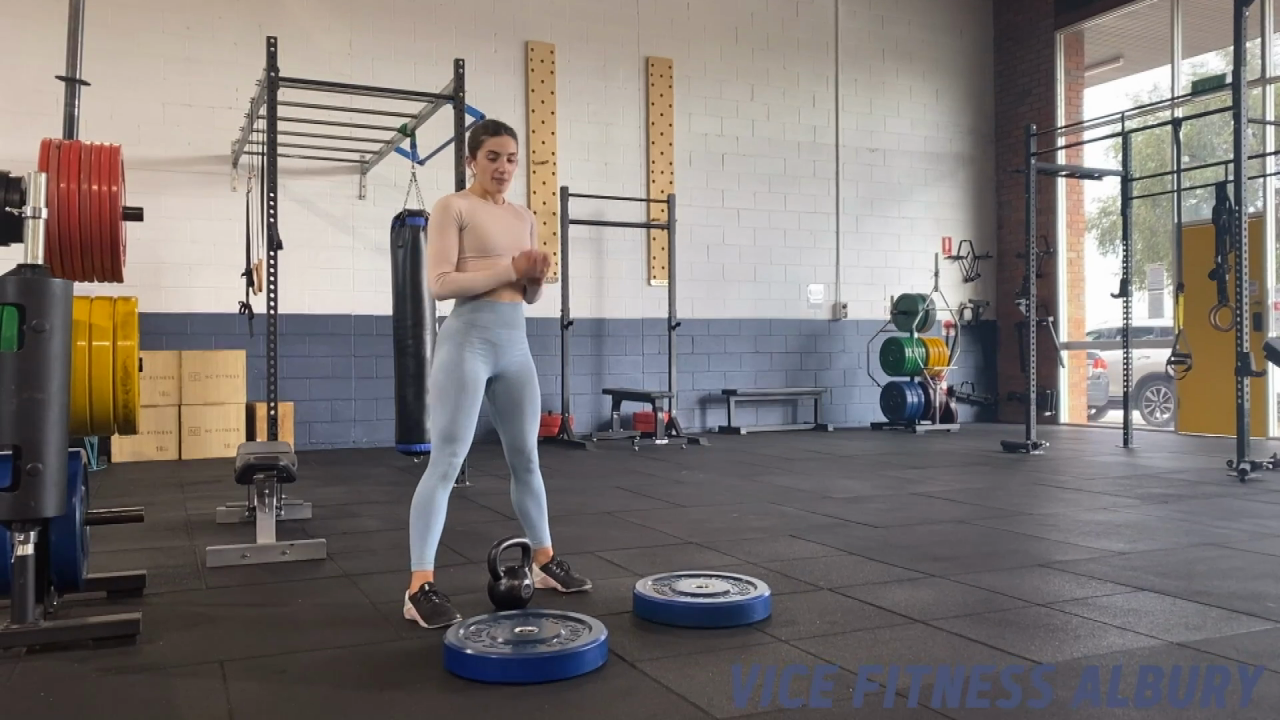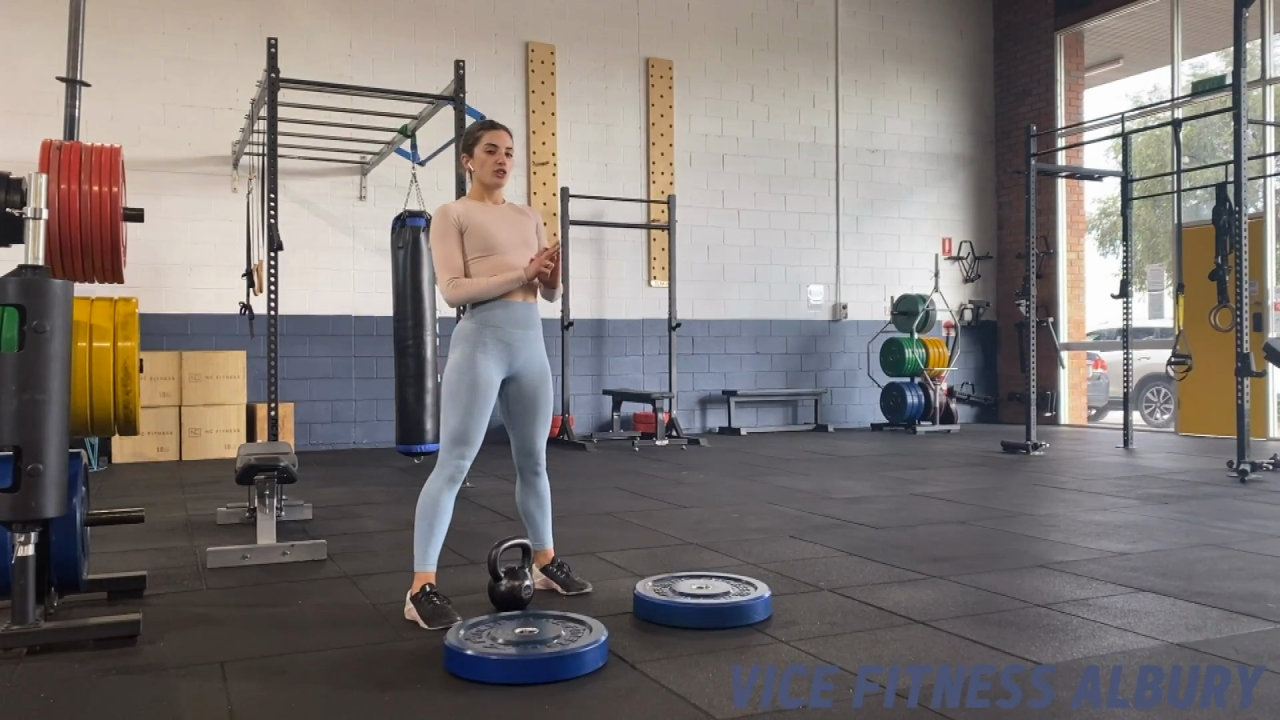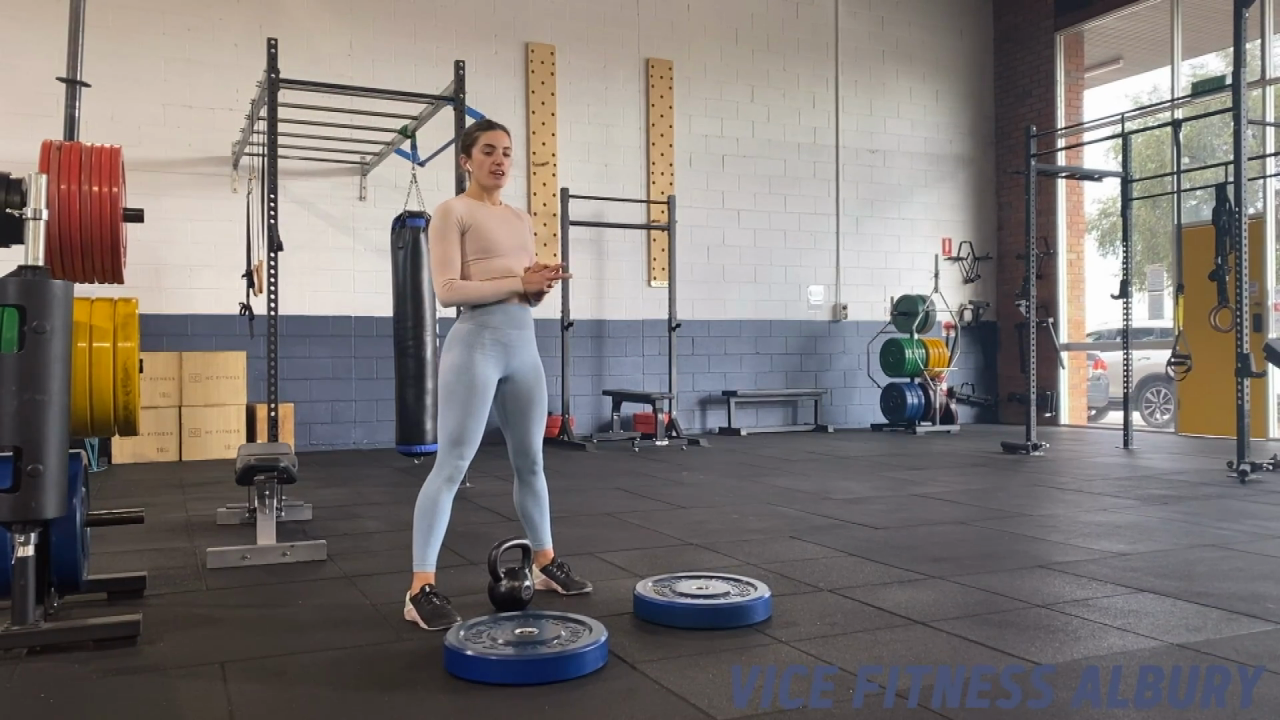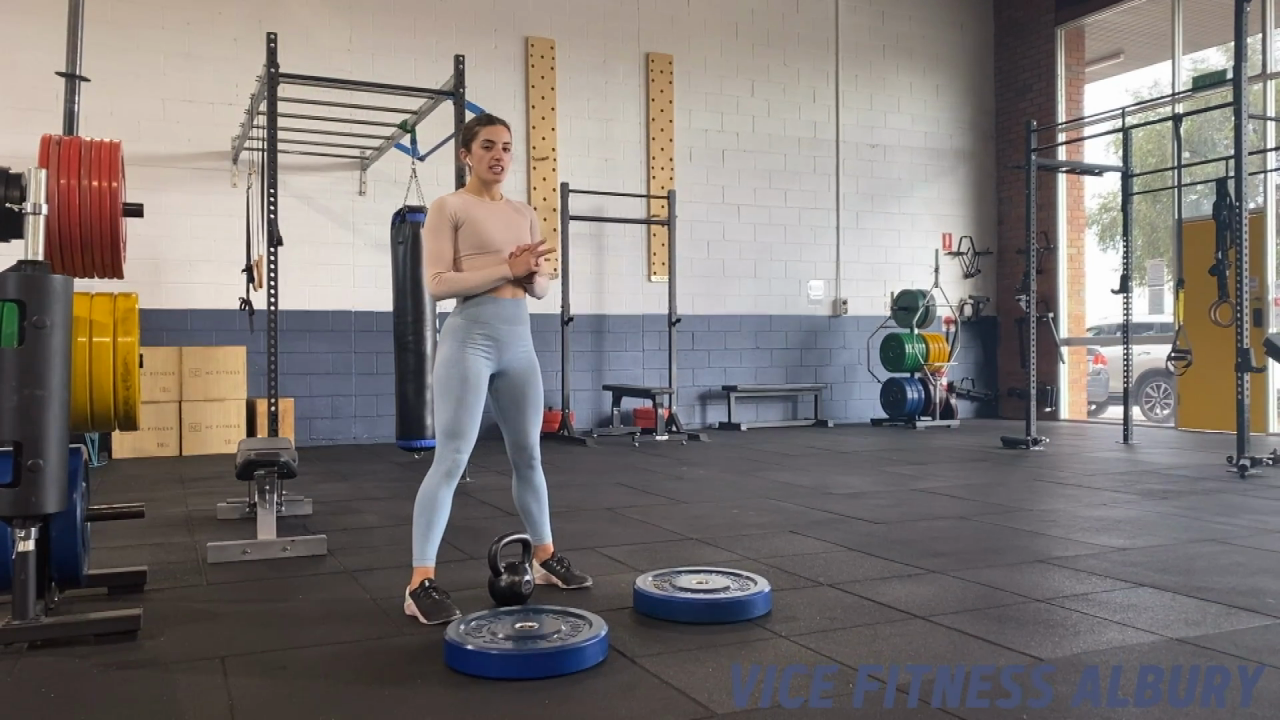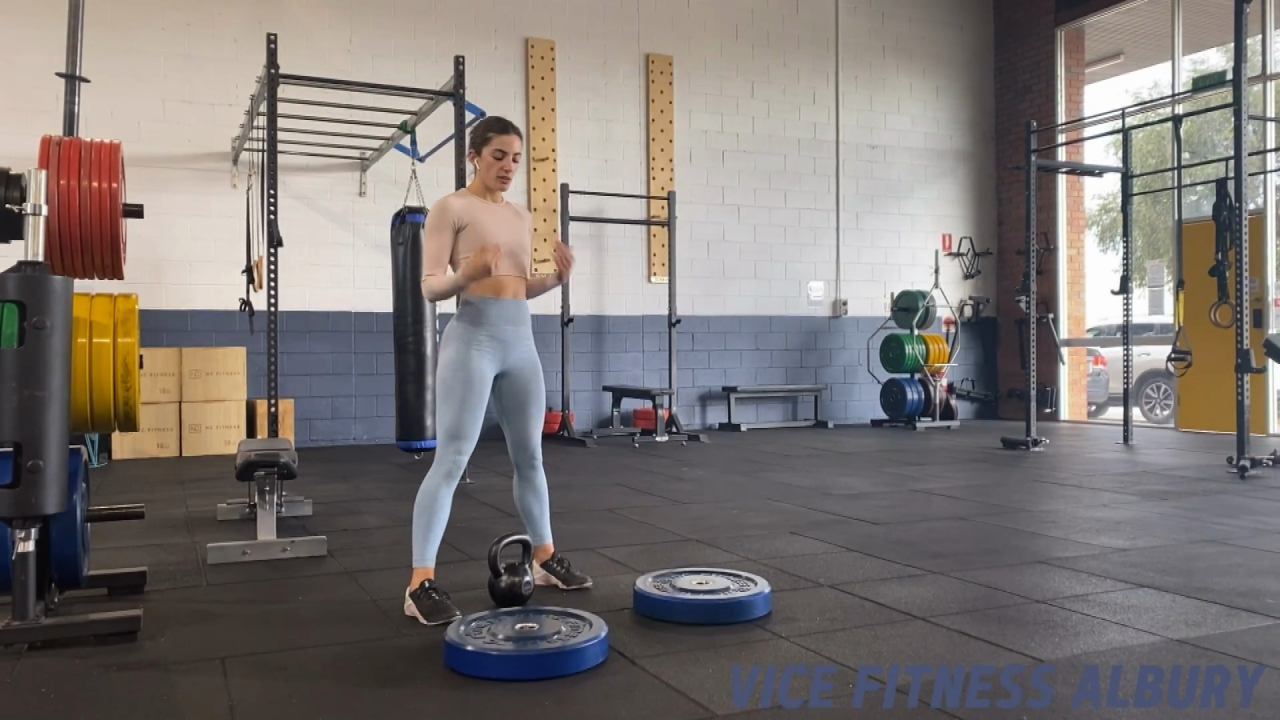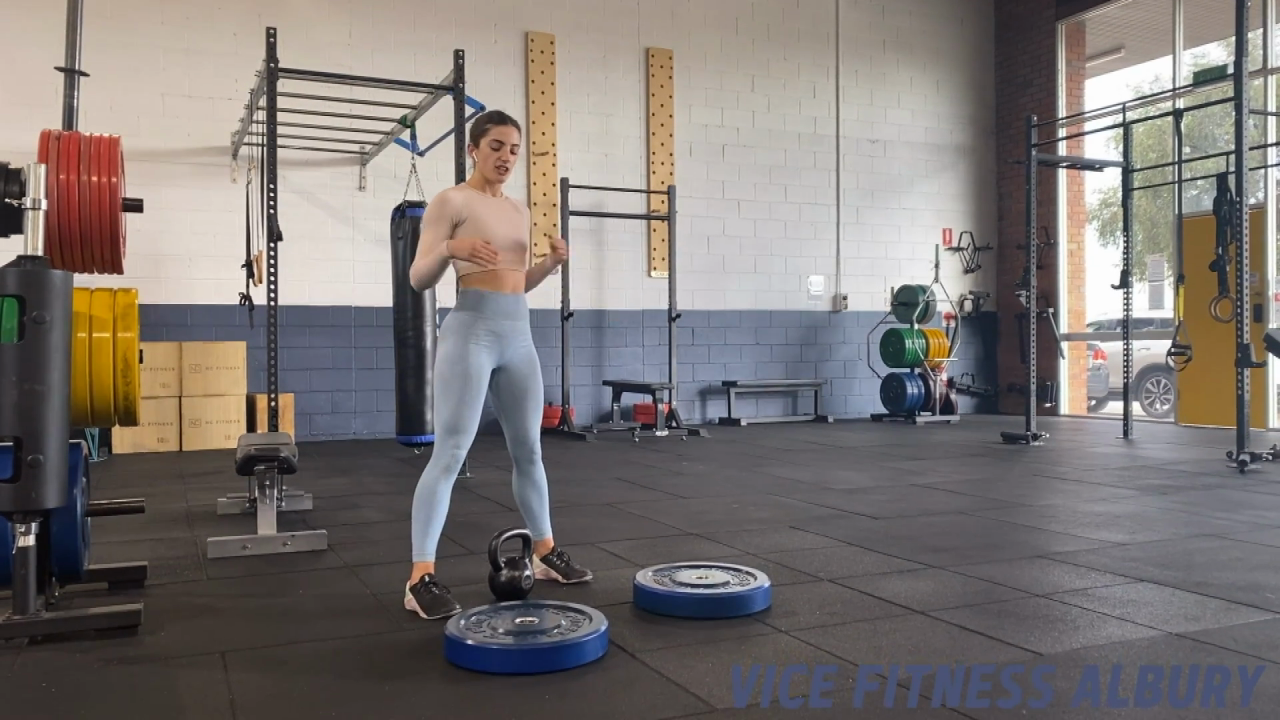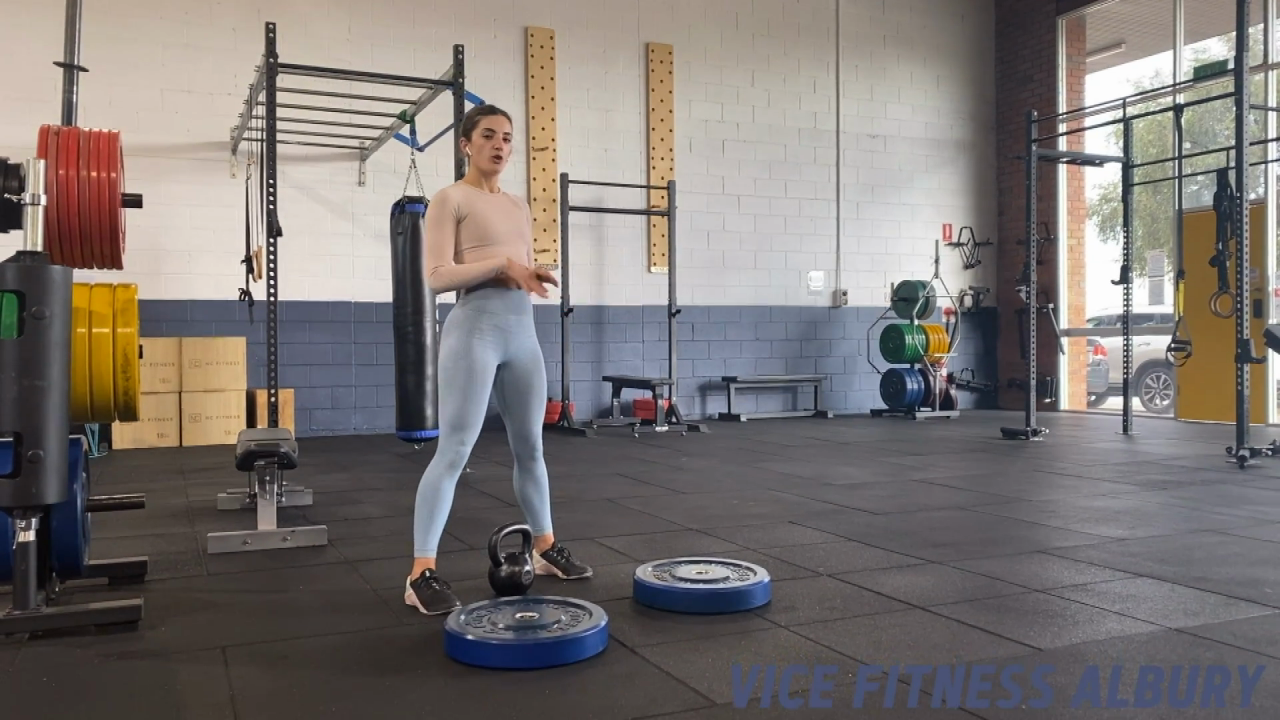
dt=0.7s
person 1, frame 1
left shoulder: (524, 217)
right shoulder: (452, 207)
right elbow: (440, 284)
left wrist: (535, 276)
right wrist: (507, 268)
left hip: (515, 341)
right hip: (468, 338)
left knee: (525, 458)
right knee: (446, 462)
left ankle: (545, 561)
right ankle: (420, 587)
person 1, frame 2
left shoulder: (528, 217)
right shoulder: (452, 214)
left elbow: (552, 293)
right elbow: (453, 291)
left wrist: (550, 273)
right wrist: (523, 271)
left hip: (530, 341)
right hip: (481, 340)
left knee: (533, 461)
right knee: (454, 464)
left ankle: (545, 561)
right ankle: (422, 587)
person 1, frame 3
left shoulder: (520, 219)
right shoulder: (453, 211)
right elbow: (447, 290)
left wrist: (539, 285)
right wrist: (518, 282)
left hip: (523, 344)
right hip: (476, 342)
left knee: (530, 461)
right knee: (453, 464)
left ankle: (545, 561)
right ankle: (421, 587)
person 1, frame 4
left shoulder: (524, 213)
right shoulder: (448, 207)
left elbow: (542, 285)
right elbow: (437, 283)
left wrist: (529, 275)
right wrist: (505, 269)
left hip: (518, 338)
right hip: (469, 337)
left knee: (527, 456)
right knee: (451, 459)
left ankle: (545, 556)
right ankle: (421, 582)
person 1, frame 5
left shoulder: (521, 215)
right shoulder: (451, 207)
right elbow: (431, 282)
left wrist: (556, 276)
right wrist: (466, 272)
left hip: (519, 339)
right hip: (472, 339)
left knee: (529, 456)
right knee: (452, 460)
left ankle: (545, 558)
right ankle: (421, 582)
person 1, frame 6
left shoulder: (519, 210)
right shoulder: (450, 201)
right elbow: (418, 278)
left wrist: (553, 261)
right wrist: (450, 250)
left hip: (517, 333)
right hip: (470, 330)
left knee: (528, 449)
right knee: (450, 454)
left ankle: (545, 551)
right ankle: (421, 576)
person 1, frame 7
left shoulder: (518, 206)
right shoulder: (450, 199)
right elbow: (437, 276)
left wrist: (534, 274)
right wrist: (500, 265)
left hip: (522, 329)
right hip: (475, 326)
left knee: (530, 446)
right knee: (455, 450)
left ankle: (545, 547)
right ankle: (422, 572)
